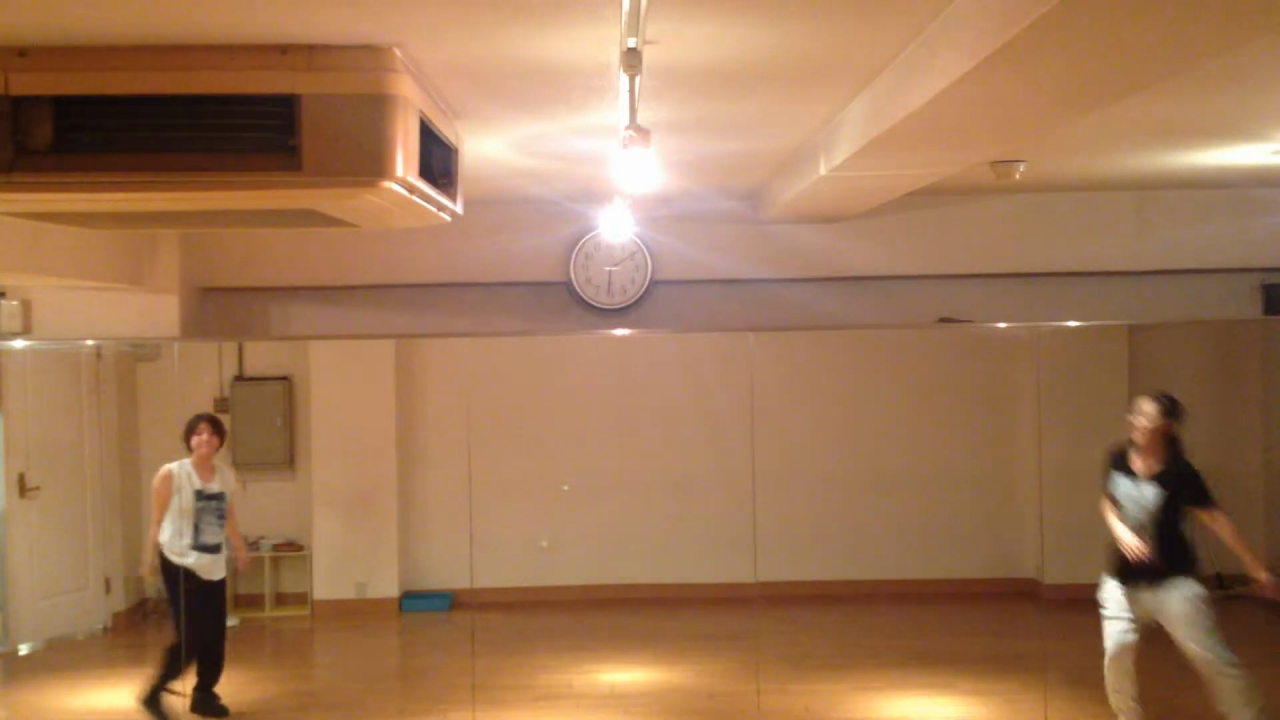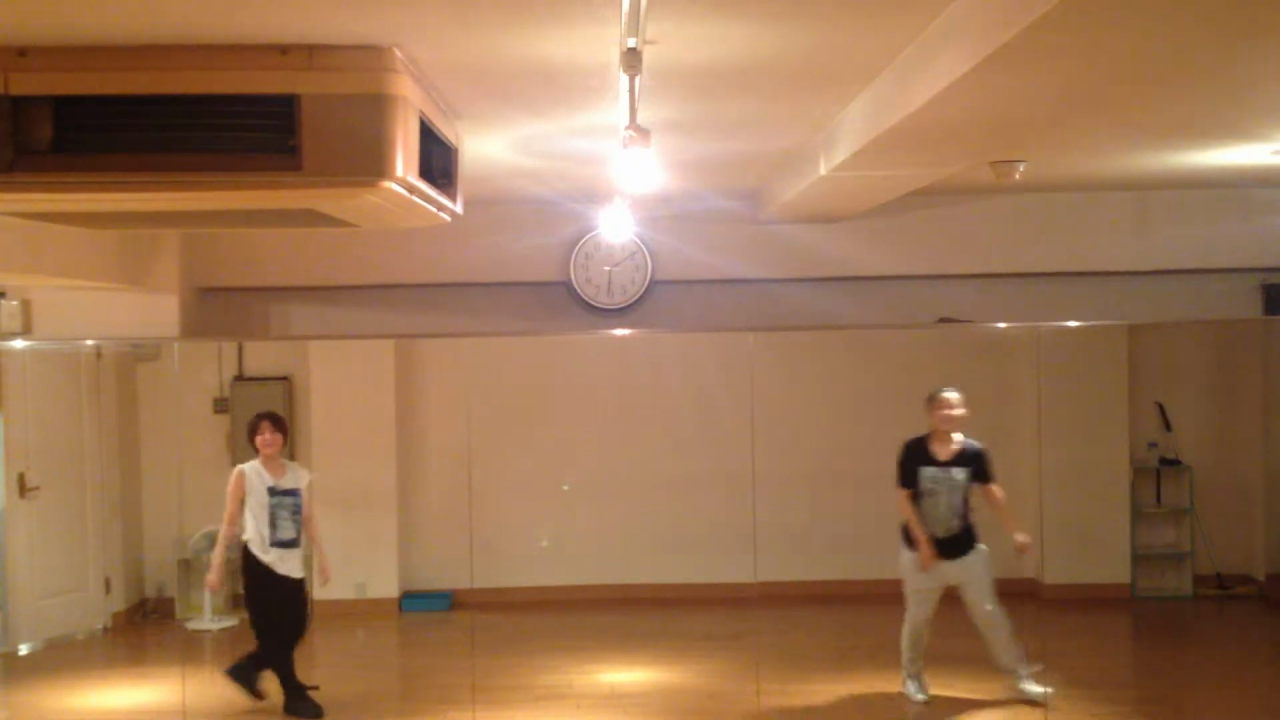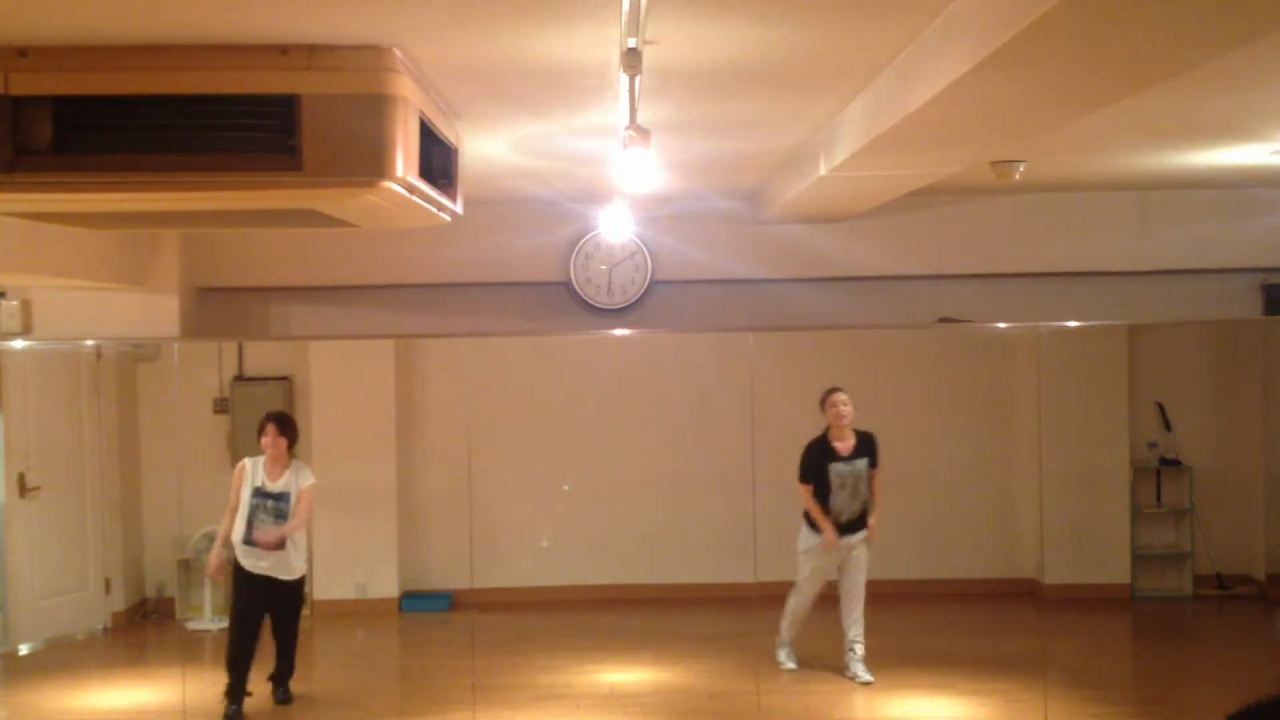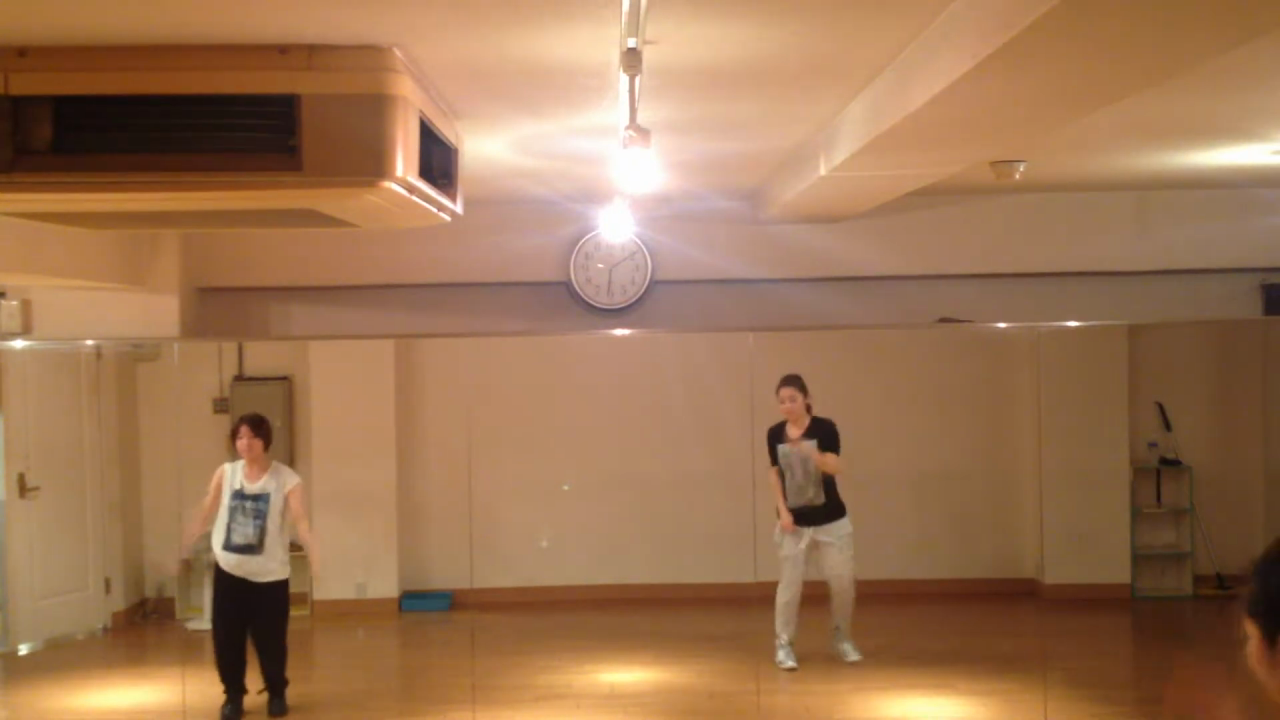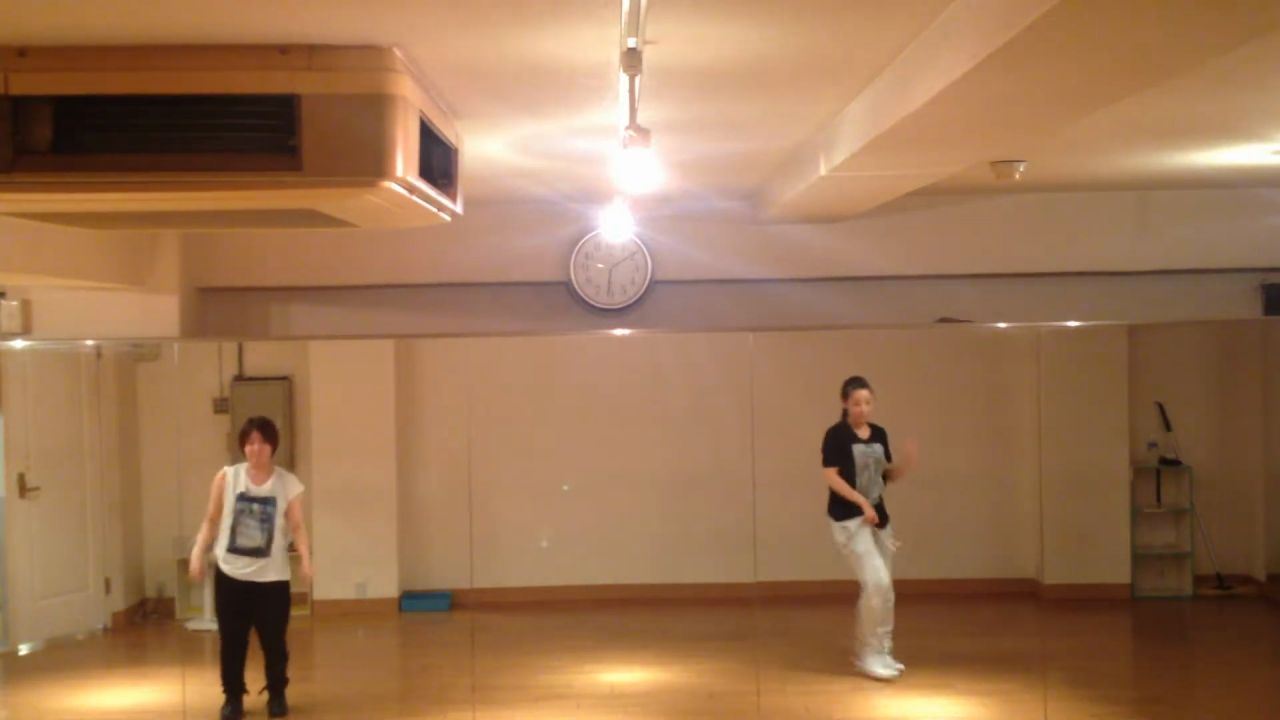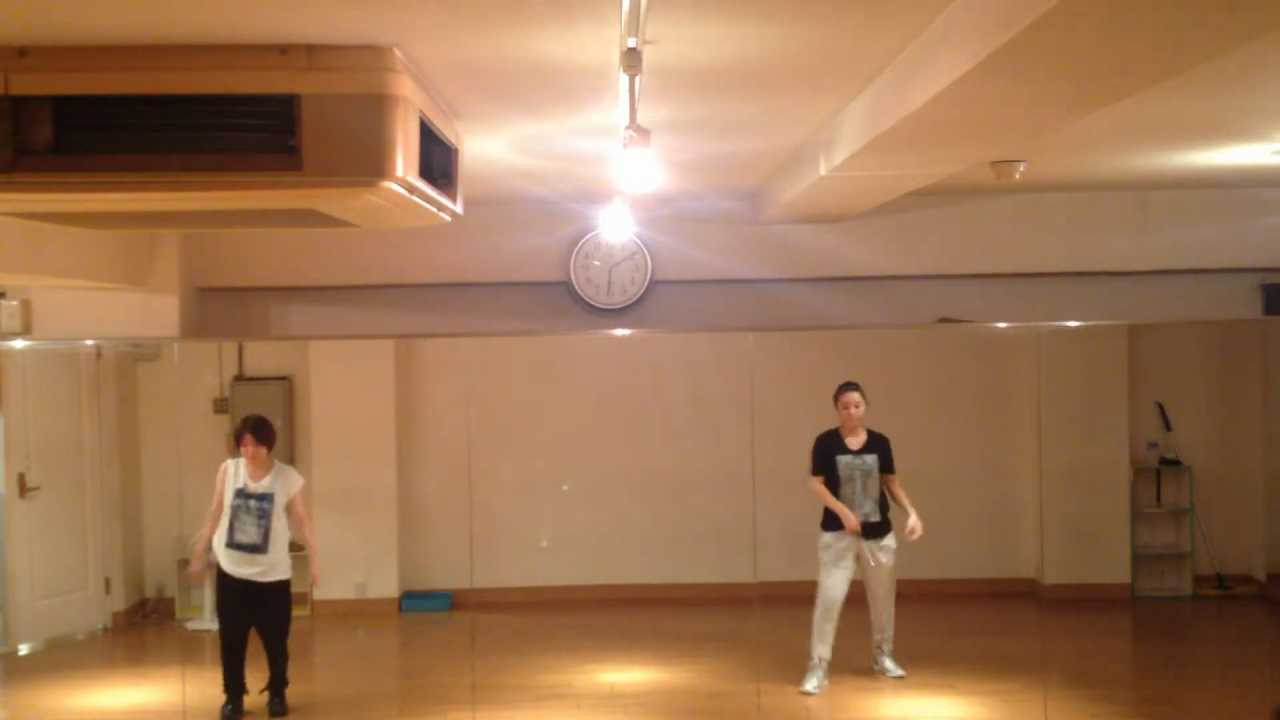
dt=0.7s
person 1, frame 1
left shoulder: (1181, 474)
right shoulder: (1118, 459)
left elbow: (1216, 520)
left wrist: (1255, 569)
right wrist: (1118, 530)
left hip: (1172, 581)
right hip: (1122, 580)
left knee: (1210, 656)
right knee: (1116, 653)
person 1, frame 2
left shoulder: (974, 452)
right shoulder: (912, 451)
left elbow: (993, 493)
right elbow: (905, 500)
left wrist: (1015, 532)
right wrist: (922, 543)
left hip: (964, 547)
right hip: (920, 548)
left knee: (989, 612)
right knee: (918, 615)
left ankle: (1021, 677)
right ankle: (912, 675)
person 1, frame 3
left shoulder: (867, 441)
right shoulder: (815, 450)
left elbow: (872, 478)
right elbow: (805, 494)
left wrist: (872, 515)
right wrist: (827, 529)
left hip: (856, 530)
right hip: (820, 530)
left knee: (854, 592)
right knee: (806, 590)
left ankle: (854, 657)
right ankle: (785, 644)
person 1, frame 4
left shoulder: (825, 427)
right shoulder: (775, 434)
left elbow: (834, 467)
right elbow: (774, 476)
left wrist: (809, 452)
right wrist: (782, 508)
left hip: (830, 519)
right hip: (793, 521)
left knee: (842, 580)
right knee: (790, 585)
left ankle: (842, 637)
right ankle: (783, 644)
person 1, frame 5
left shoulder: (879, 434)
right shoulder: (836, 435)
left elbow: (888, 474)
right elbow: (831, 477)
left wrist: (906, 462)
right wrist: (862, 502)
left hip: (878, 518)
right hip: (849, 520)
left knee: (885, 587)
right knee: (877, 582)
left ankle: (881, 649)
right ankle: (867, 651)
person 1, frame 6
left shoulder: (880, 442)
right shoulder: (826, 442)
left elbow: (891, 482)
right elbow: (817, 485)
left wrist: (911, 512)
right wrist: (843, 512)
left hip: (878, 533)
right hip: (837, 533)
left knee: (883, 597)
right knee: (830, 596)
left ankle: (883, 655)
right ankle: (818, 666)
person 2, frame 1
left shoulder: (225, 476)
right shoulder: (170, 474)
right elbow: (156, 521)
left wrist: (240, 549)
right wrist: (148, 560)
left hip: (215, 568)
right hip: (179, 565)
left knee: (214, 636)
right knee: (191, 636)
left ankle: (204, 694)
right ankle: (155, 692)
person 2, frame 2
left shoulder: (299, 473)
right shoulder: (244, 474)
left elbow: (307, 518)
right elbow: (229, 522)
left wrist: (321, 557)
right wrist: (216, 565)
left hip: (291, 565)
right hip: (261, 564)
left knee: (296, 628)
right knee: (276, 633)
left ankle: (246, 670)
person 2, frame 3
left shoulder: (302, 476)
right shoulder: (245, 468)
left elbow: (299, 521)
right elbow: (232, 512)
left wrist: (277, 533)
right wrist: (217, 549)
left hip: (288, 568)
right hip: (249, 564)
left knee: (286, 632)
right knee: (242, 631)
left ankle: (281, 682)
person 2, frame 4
left shoulder: (286, 478)
right shoulder: (225, 473)
left elbow: (299, 519)
right elbow: (206, 514)
left wrist: (311, 548)
right wrist: (183, 549)
left hip: (271, 574)
right hip: (228, 571)
left knee: (270, 640)
right knee: (226, 638)
left ankle: (276, 693)
right ankle: (234, 695)
person 2, frame 5
left shoulder: (288, 483)
right shoulder: (226, 477)
left elbow: (297, 527)
right elbow: (211, 521)
left wrist: (305, 558)
right wrist: (197, 554)
left hip: (272, 576)
right hip: (231, 574)
left knee: (273, 640)
right knee: (232, 640)
left ankle: (276, 694)
person 2, frame 6
left shoulder: (288, 477)
right shoulder: (228, 470)
left elbow: (301, 521)
right elbow: (215, 515)
left wrist: (313, 559)
right wrist: (198, 554)
left hip: (273, 574)
right hip: (231, 571)
left knee: (275, 639)
right knee: (231, 638)
left ankle: (277, 693)
